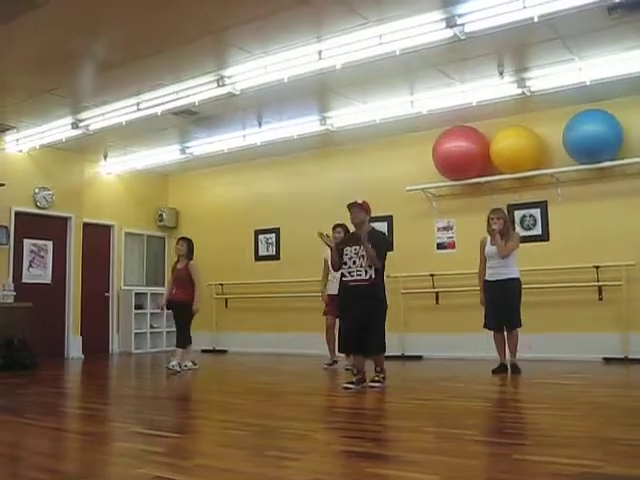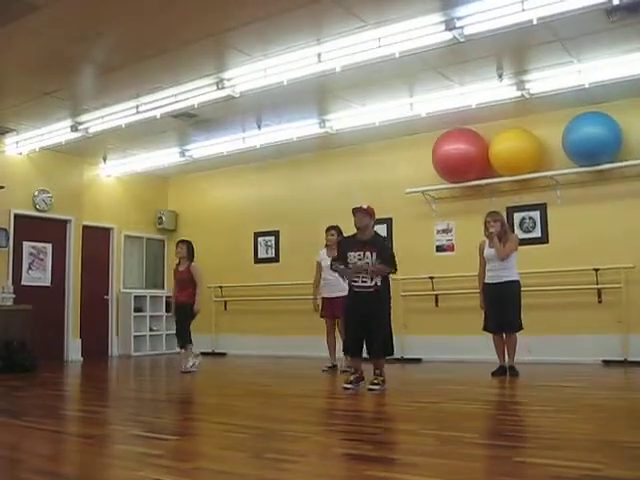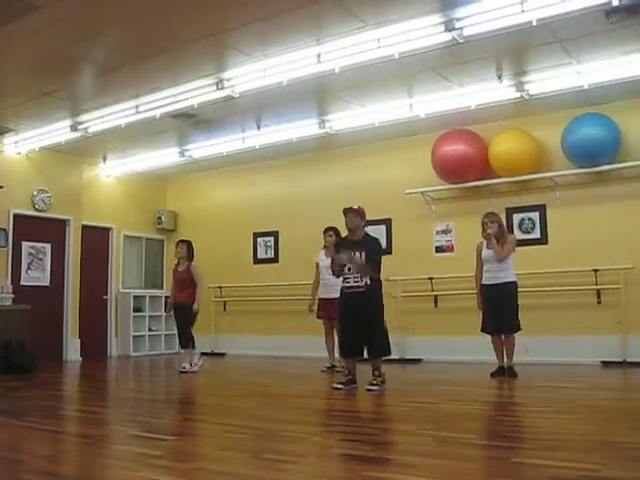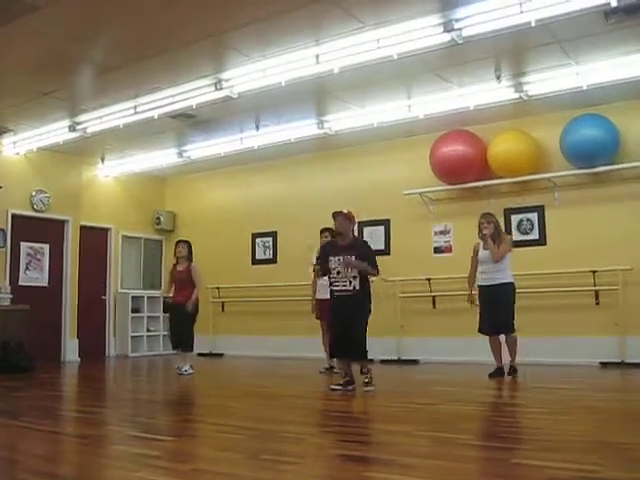
dt=0.3s
person 1, frame 1
left shoulder: (378, 237)
right shoulder: (346, 240)
left elbow: (378, 264)
right elbow: (335, 267)
left wrist: (365, 242)
right wrist: (333, 248)
left hip: (373, 296)
right hip: (349, 296)
left knee: (374, 337)
right knee: (351, 337)
left ankle: (380, 372)
right ankle: (359, 375)
person 1, frame 2
left shoulder: (381, 243)
right shoulder: (346, 243)
left elbow: (390, 268)
right elbow: (336, 264)
left wrist: (365, 268)
right wrist: (342, 270)
left hip: (377, 300)
right hip: (355, 299)
left knee: (378, 340)
right knee: (351, 339)
left ankle: (379, 376)
right ankle: (356, 373)
person 1, frame 3
left shoulder: (372, 243)
right shoulder: (341, 245)
left elbow: (372, 271)
right elbow: (336, 271)
left wrist: (351, 264)
right wrist: (337, 265)
left hip: (370, 300)
right hip: (348, 300)
left knee: (375, 340)
right knee: (347, 340)
left ankle: (378, 376)
right ankle: (351, 376)
person 1, frame 4
left shoulder: (362, 246)
right shoulder: (327, 248)
left elbow: (374, 271)
right elbow: (321, 271)
left wrist: (357, 265)
right wrist: (318, 270)
left hip: (358, 302)
right hip: (337, 303)
left knee: (357, 340)
right knee: (337, 342)
left ankle: (366, 372)
right ankle: (348, 378)
person 2, frame 1
left shoulder: (513, 237)
right shoulder: (485, 241)
left elbow: (504, 253)
right elbow: (482, 267)
left wrist: (497, 235)
right wrist: (481, 291)
left hip: (510, 282)
right hip: (491, 284)
left knee: (511, 324)
right knee: (495, 325)
left ankle: (513, 361)
right ankle: (502, 362)
person 2, frame 2
left shoulder: (511, 239)
right shoulder: (483, 244)
left elbow: (503, 255)
right elbow: (482, 270)
left wrist: (495, 238)
right wrist: (481, 293)
left hip: (510, 285)
right hip: (491, 287)
left knee: (510, 327)
right knee: (495, 328)
left ankle: (511, 364)
right ankle: (502, 365)
person 2, frame 3
left shoulder: (509, 240)
right shoulder: (481, 245)
left elbow: (501, 256)
right elbow: (479, 271)
left wrist: (493, 239)
right wrist: (478, 295)
left hip: (507, 286)
right hip: (488, 288)
left knee: (508, 328)
right knee: (493, 329)
left ankle: (509, 365)
right ankle: (501, 365)
person 2, frame 4
left shoulder: (505, 240)
right shoulder: (478, 246)
left elbow: (497, 257)
right elbow: (473, 271)
left wrist: (489, 239)
right wrist: (470, 291)
left hip: (504, 286)
right hip: (485, 289)
left knee: (506, 328)
right knee: (490, 330)
left ankle: (513, 364)
right ankle: (499, 366)
person 3, frame 1
right shoulder: (328, 252)
right elbow: (325, 275)
right wrist: (323, 292)
right hip: (332, 294)
right knee: (329, 327)
left ankle: (349, 359)
right ankle: (333, 358)
person 3, frame 2
right shoulder: (321, 254)
right elbow: (317, 278)
right wrist: (314, 297)
left hip: (342, 295)
right hip: (326, 296)
left knee: (343, 329)
right knee: (329, 329)
left ankle: (346, 361)
right ankle: (333, 362)
person 3, frame 3
right shoulder: (320, 255)
right elbow: (317, 279)
right wrist: (312, 298)
left hip: (338, 297)
right hip: (324, 297)
right knee: (328, 330)
right ankle: (332, 362)
person 3, frame 4
right shoulder: (317, 256)
right elbow: (315, 280)
right wrist: (313, 299)
right hip: (321, 298)
right knee: (325, 331)
right ankle: (330, 363)
person 4, frame 1
left shoulder: (191, 264)
right shoulder: (175, 265)
left elbow: (197, 284)
right elbow: (171, 284)
left wrist: (196, 303)
right wrist: (165, 300)
left hip: (188, 302)
right hip: (176, 301)
left knee: (182, 330)
right knee: (183, 331)
left ankle: (176, 361)
right ankle: (188, 361)
person 4, frame 2
left shoulder: (192, 266)
right shoulder: (176, 268)
left elbow: (199, 285)
left wrist: (197, 303)
right wrist: (173, 305)
left hip: (189, 303)
right hip: (179, 304)
left knee: (181, 331)
right knee: (184, 331)
left ankle: (191, 357)
right ankle: (189, 363)
person 4, frame 3
left shoulder: (192, 266)
right shoulder: (175, 268)
left elbow: (199, 285)
left wrist: (196, 303)
right wrist: (170, 304)
left hip: (189, 304)
right hip: (178, 304)
left knee: (185, 331)
right knee: (181, 332)
left ankle: (192, 359)
right ankle: (189, 360)
person 4, frame 4
left shoulder: (192, 266)
right shoulder: (173, 268)
left elbow: (197, 286)
right elbow: (169, 287)
left wrist: (192, 301)
left hip: (188, 304)
right hip: (176, 304)
left knee: (186, 333)
right knee: (175, 332)
left ankle: (188, 365)
right ankle: (183, 361)
